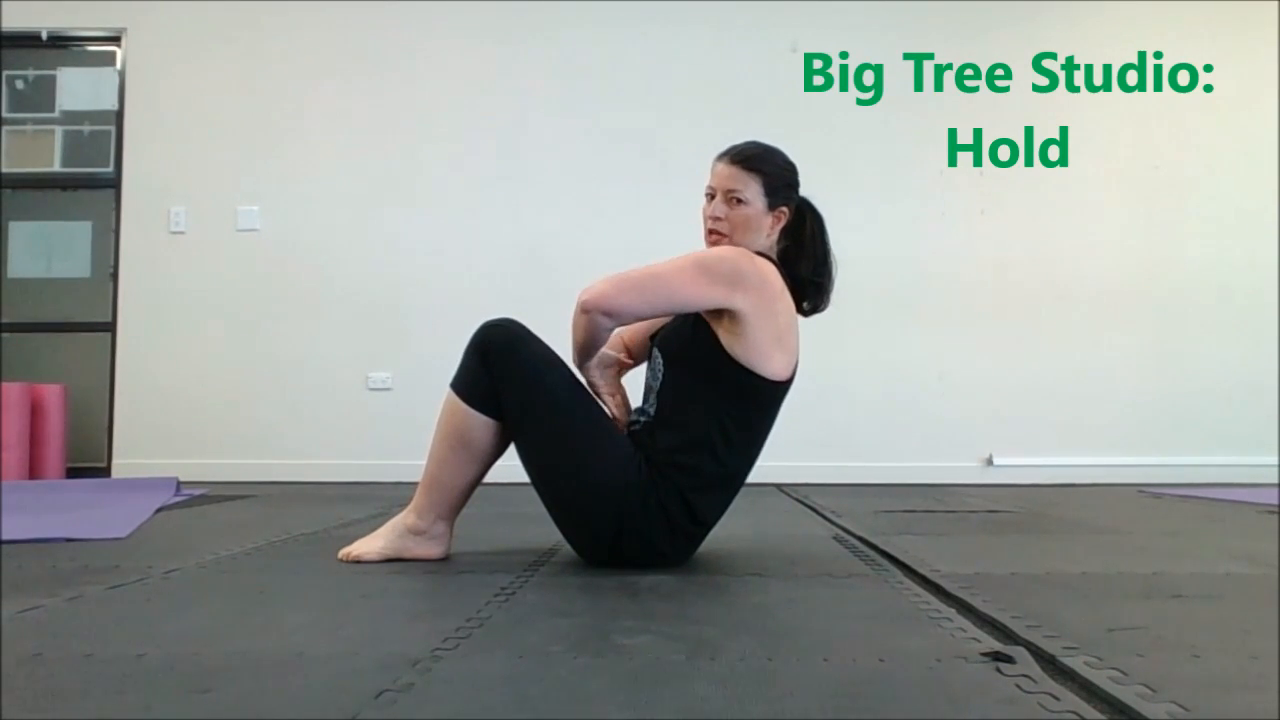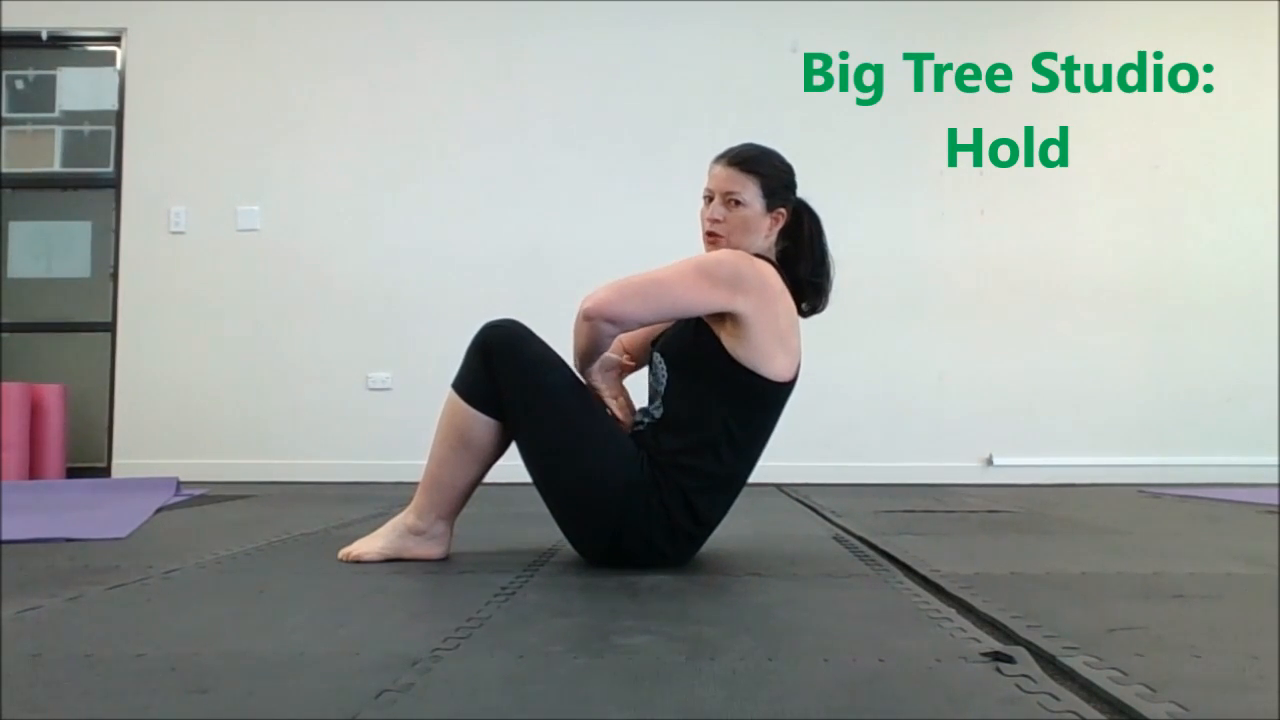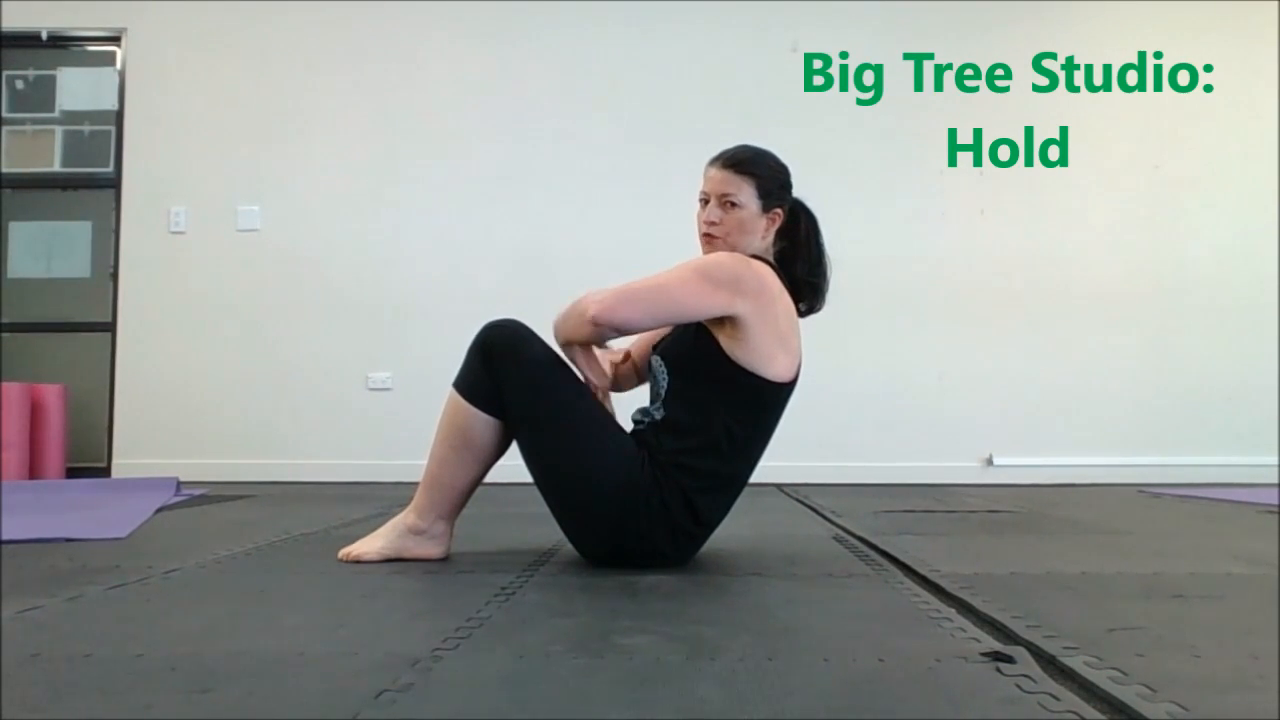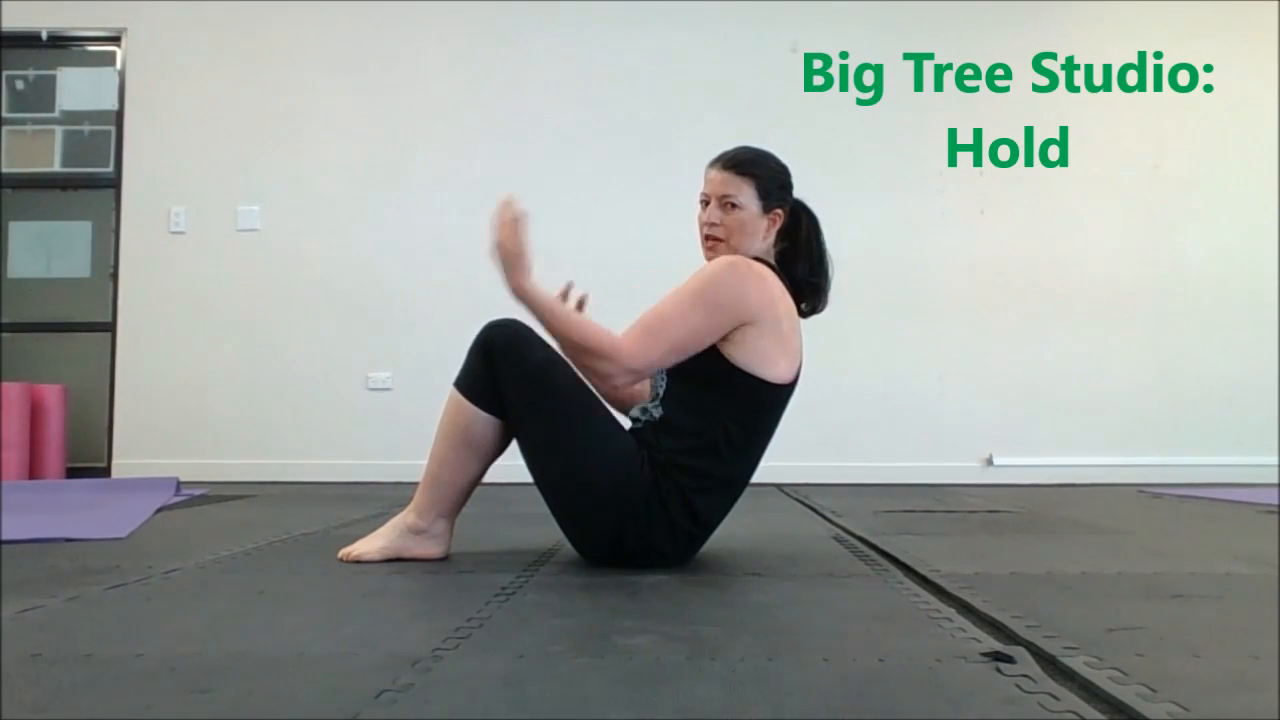
dt=0.3s
person 1, frame 1
left shoulder: (743, 273)
right shoulder: (724, 295)
left elbow: (598, 302)
right elbow: (621, 342)
left wrist: (588, 362)
right wrist: (602, 365)
left hip: (644, 517)
right hip: (649, 511)
left knee: (500, 347)
right knee: (506, 354)
left ankle: (423, 527)
right ankle: (430, 521)
person 1, frame 2
left shoulder: (744, 276)
right shoulder: (725, 298)
left elbow: (601, 309)
right elbow: (620, 346)
left wrist: (590, 368)
right wrist: (602, 371)
left hip: (646, 517)
right hip: (652, 510)
left knee: (501, 347)
right knee: (510, 362)
left ankle: (425, 526)
right ankle: (429, 520)
person 1, frame 3
left shoulder: (743, 278)
right shoulder: (723, 300)
left elbow: (601, 311)
right elbow: (630, 369)
left wrist: (570, 332)
right wrist: (591, 357)
left hip: (648, 517)
right hip: (651, 510)
left knee: (503, 347)
right knee: (511, 354)
left ankle: (425, 527)
right ankle: (430, 522)
person 1, frame 4
left shoulder: (742, 281)
right shoulder: (737, 298)
left elbow: (620, 364)
right elbow: (638, 394)
left wrist: (526, 287)
right wrist: (571, 334)
left hip: (646, 517)
right hip: (653, 511)
left knee: (503, 347)
right knee: (512, 356)
left ankle: (424, 526)
right ankle: (430, 520)
